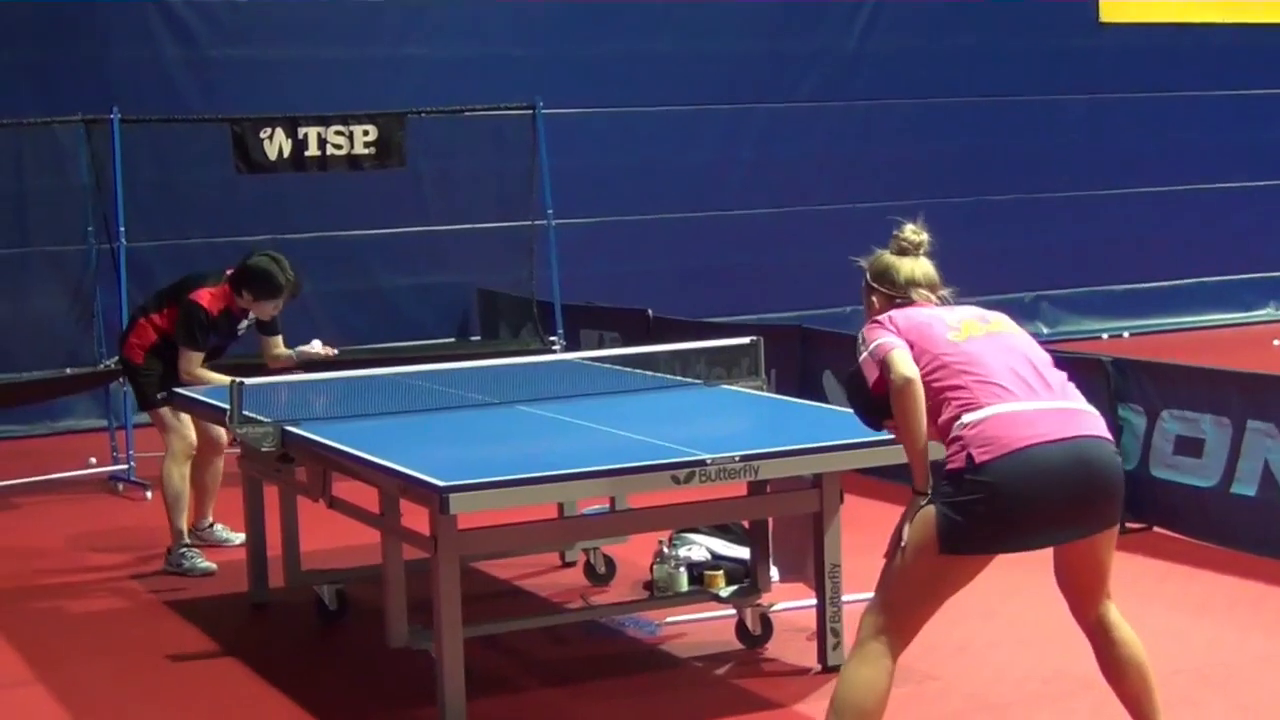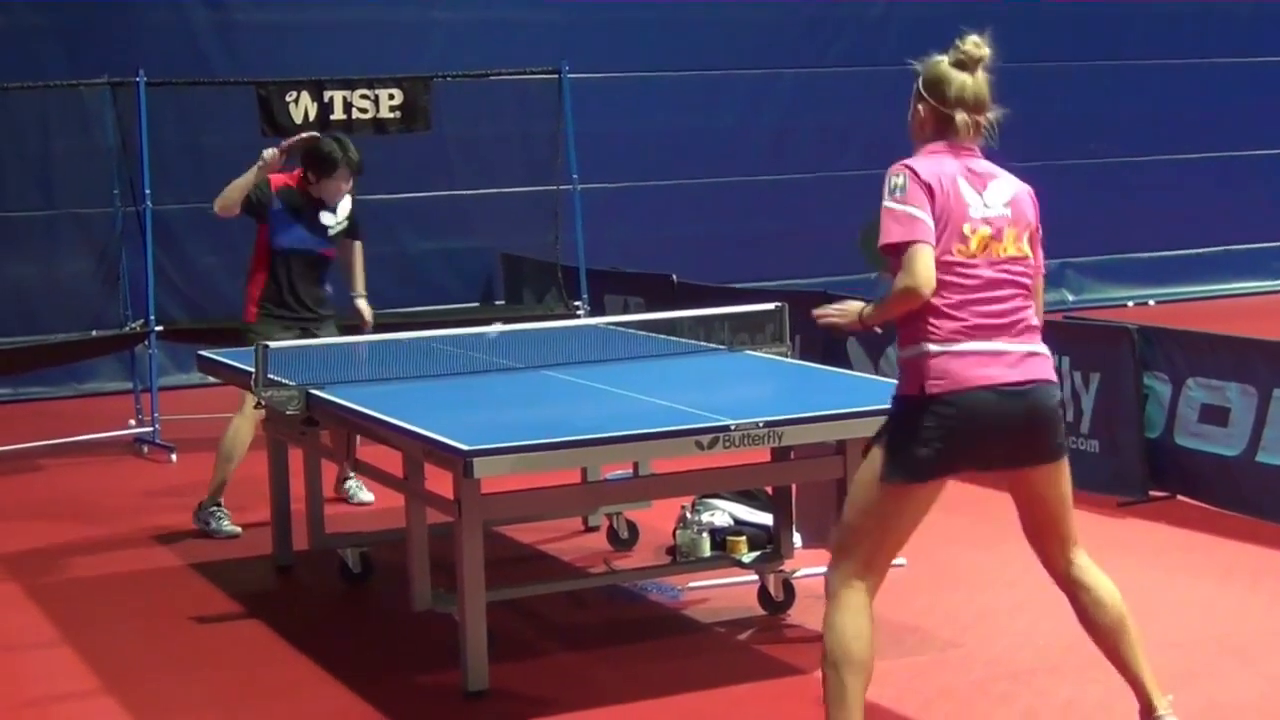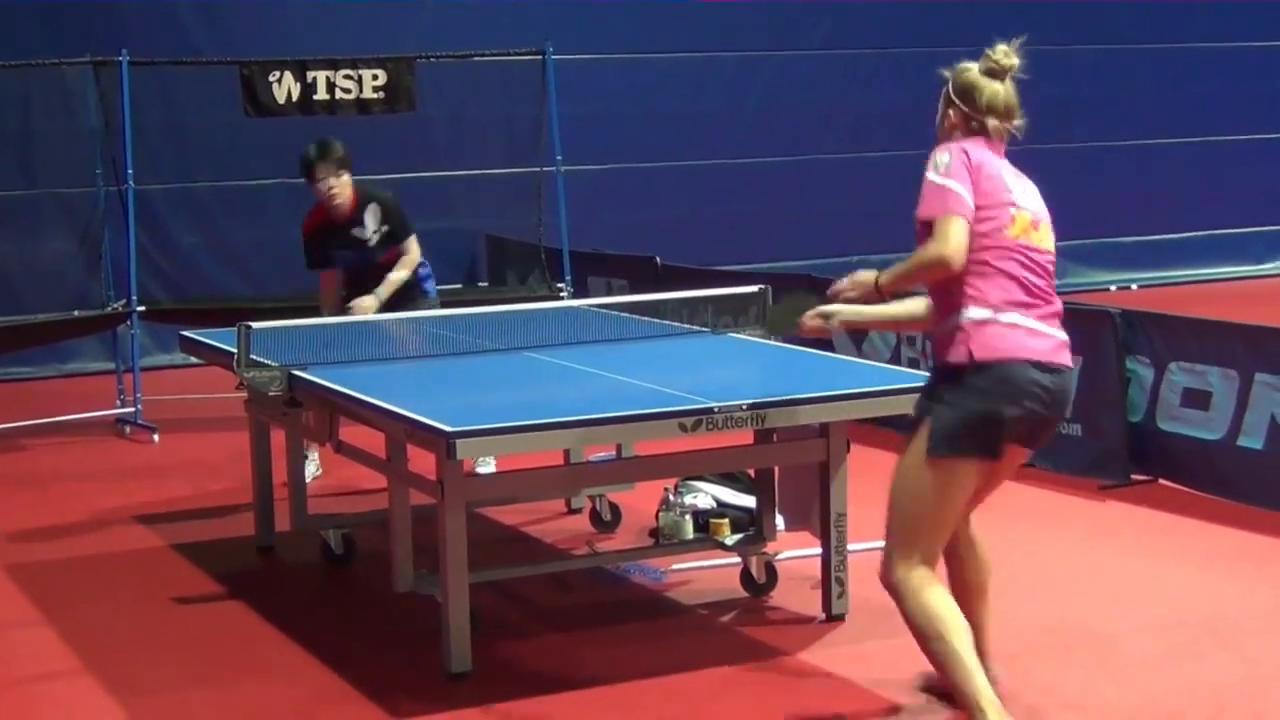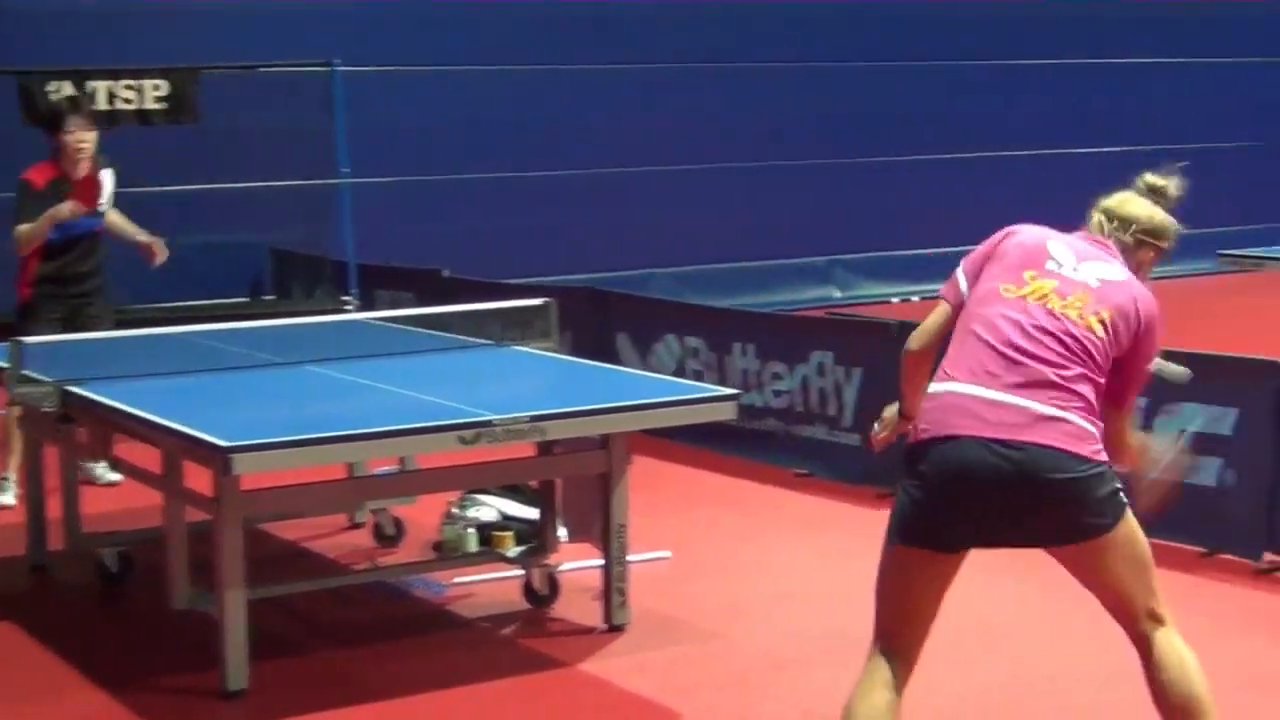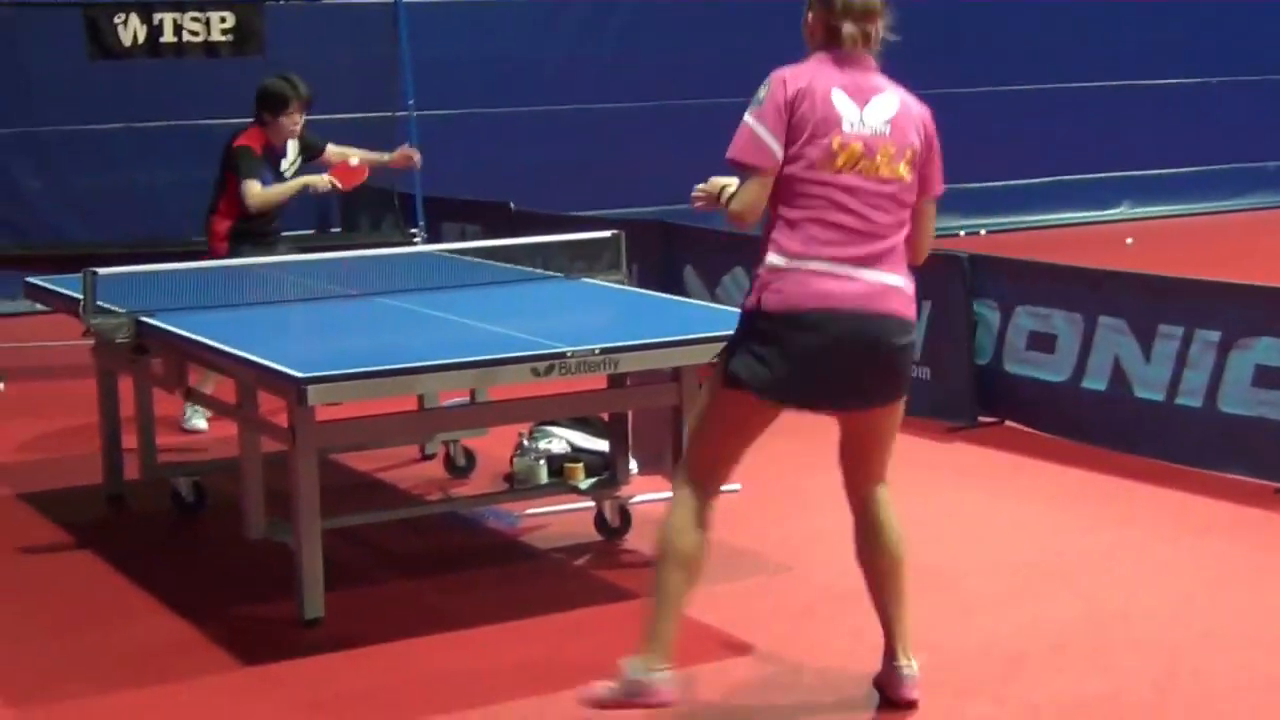
dt=1s
person 1, frame 1
left shoulder: (883, 326)
right shoulder: (990, 317)
left elbow: (905, 378)
left wrist: (921, 487)
left hip: (1003, 465)
right hip: (1095, 451)
left knee: (881, 631)
right knee: (1096, 610)
person 1, frame 2
left shoulder: (916, 173)
right shoulder: (1020, 190)
left elbow: (918, 283)
left wrist: (866, 314)
left hip: (946, 394)
right hip: (1031, 391)
left knee: (852, 577)
right knee: (1066, 557)
person 1, frame 3
left shoulder: (953, 160)
right shoulder: (1020, 186)
left elbow: (947, 256)
left wrist: (874, 282)
right wrist: (851, 318)
left hip: (988, 372)
right hip: (1048, 376)
left knee: (907, 568)
right knee: (942, 520)
person 1, frame 4
left shoulder: (1014, 239)
right shoulder: (1137, 300)
left elbow: (920, 348)
left wrist: (907, 412)
right wrist: (1142, 474)
left hip: (954, 448)
right hip: (1065, 458)
left knee: (889, 658)
right knee: (1152, 628)
person 1, frame 5
left shoulder: (791, 85)
right shoulder: (917, 114)
left elbow: (749, 207)
left wrist: (720, 195)
left hip: (793, 319)
right hip: (887, 325)
left knee: (693, 485)
right knee: (870, 493)
left ankle: (652, 666)
right ankle: (900, 667)
person 2, frame 1
left shoulder: (260, 300)
right shoulder: (203, 304)
left elbow: (274, 354)
right elbow: (189, 373)
left wrist: (301, 354)
left hip: (187, 359)
right hip: (148, 355)
left knee: (216, 440)
right knee: (184, 442)
left ankle: (203, 526)
right ankle: (178, 549)
person 2, frame 2
left shoulder: (345, 201)
right shoulder: (279, 190)
left elbow: (353, 245)
right elbow: (222, 209)
left wrist: (359, 294)
right wrist: (263, 166)
left hip: (317, 314)
right hip: (269, 315)
right knee: (254, 406)
left ankle: (346, 475)
right ankle: (212, 504)
person 2, frame 3
left shoulder: (379, 204)
right shoulder: (315, 227)
left elbow: (412, 255)
right elbow: (330, 280)
left wrist: (374, 299)
left hip: (410, 294)
right hip: (364, 298)
right ankle: (311, 456)
person 2, frame 4
left shoulder: (104, 172)
right shoulder: (35, 181)
left wrist: (142, 237)
right wrist: (54, 216)
left hip: (88, 291)
right hip: (43, 295)
left ankle: (90, 457)
person 2, frame 5
left shoulder: (294, 139)
right shoulder: (245, 148)
left elbow: (335, 153)
right elbow: (254, 201)
left wrist: (387, 159)
right wrist: (304, 182)
left hip: (268, 240)
right hip: (235, 241)
right ankle: (196, 400)
